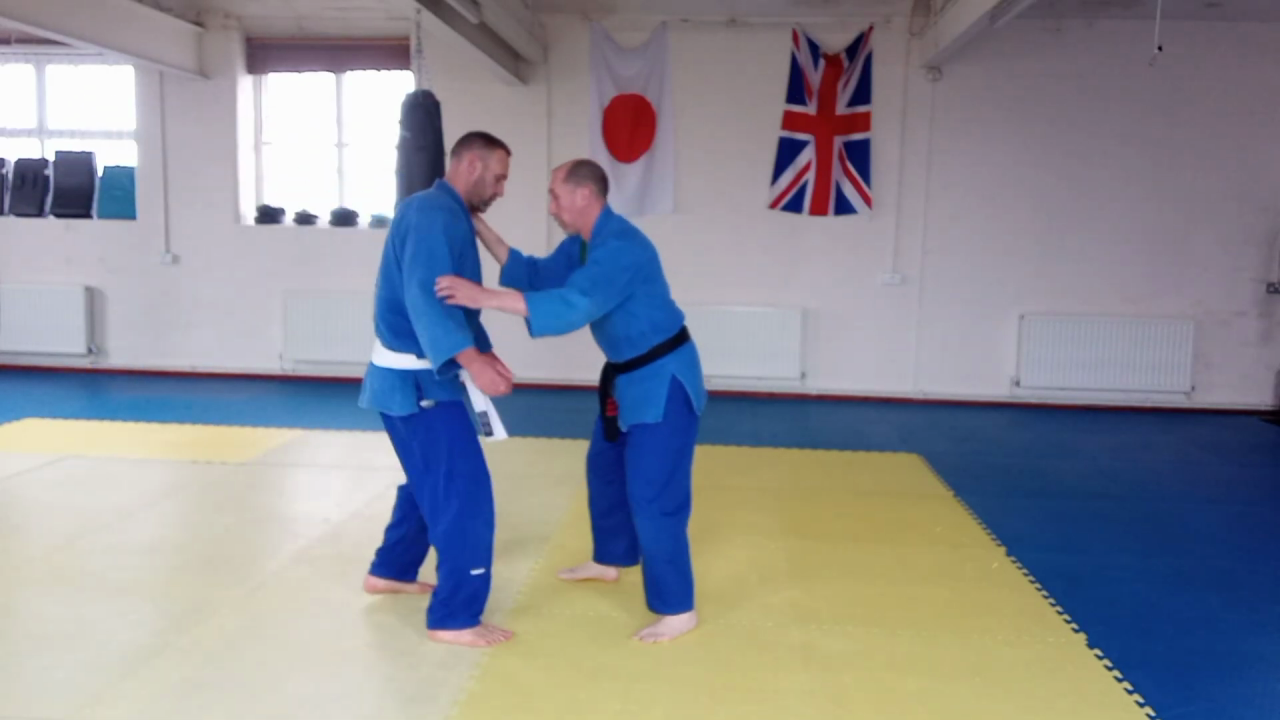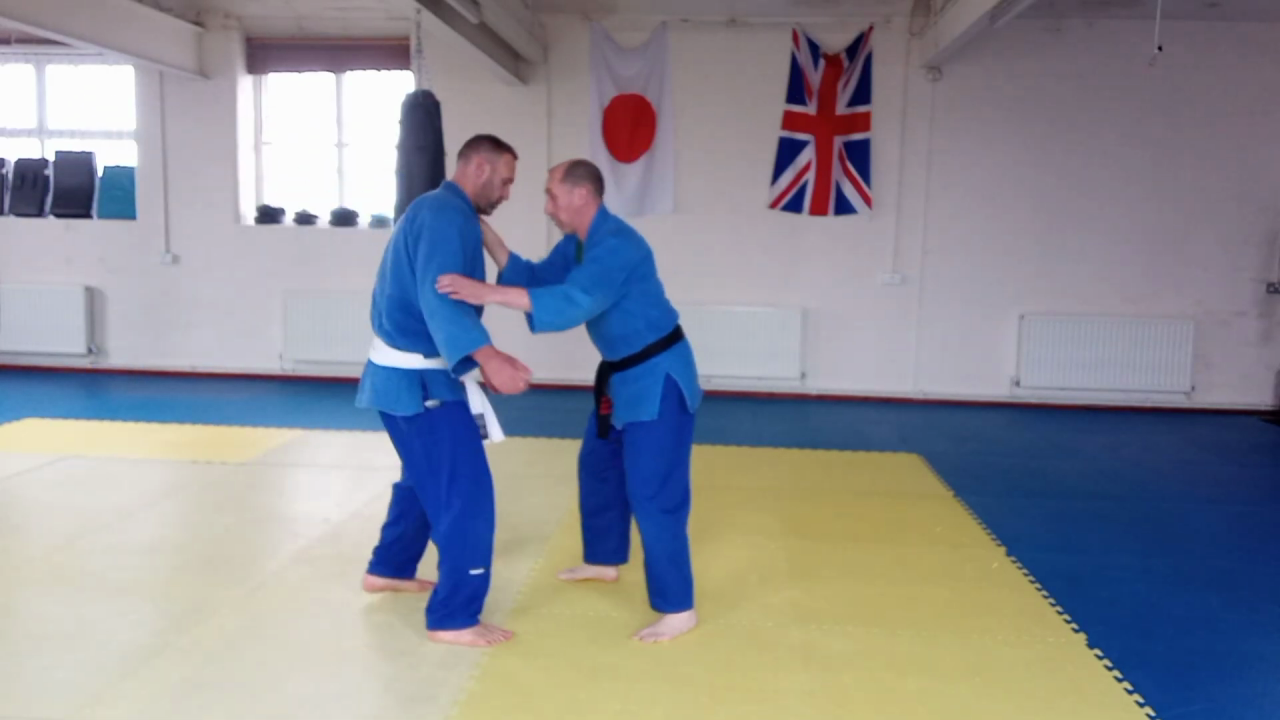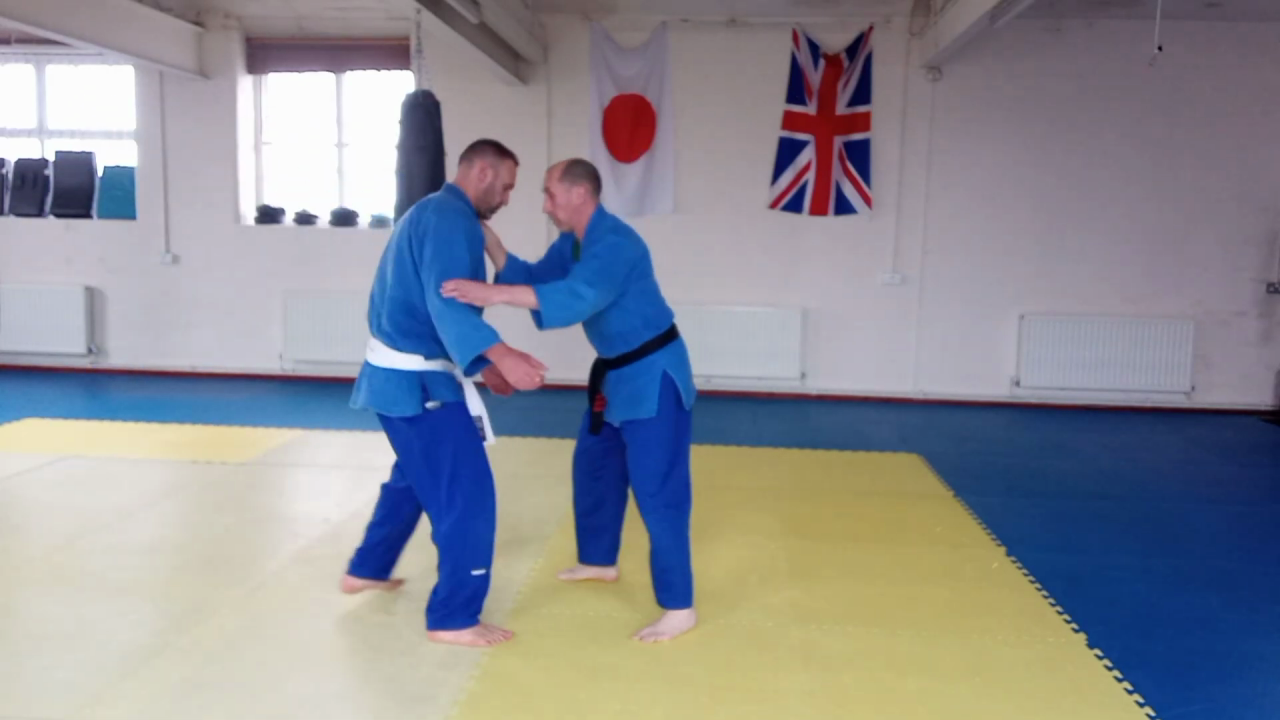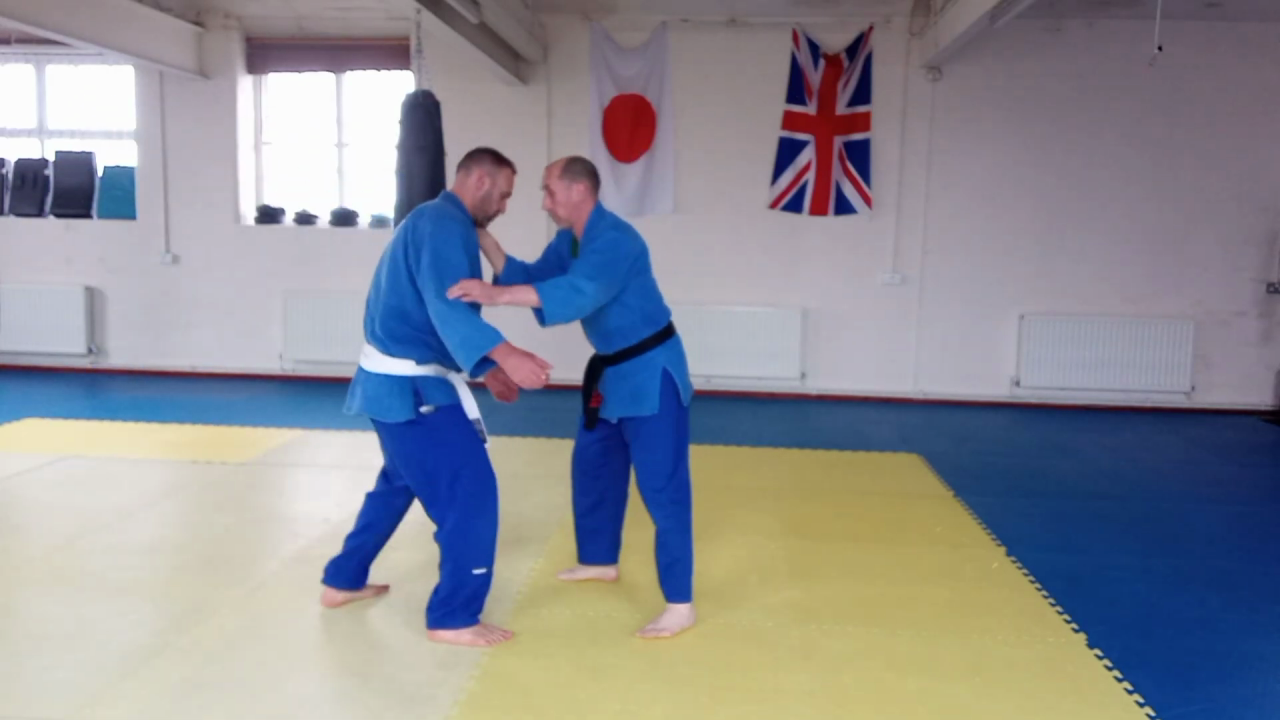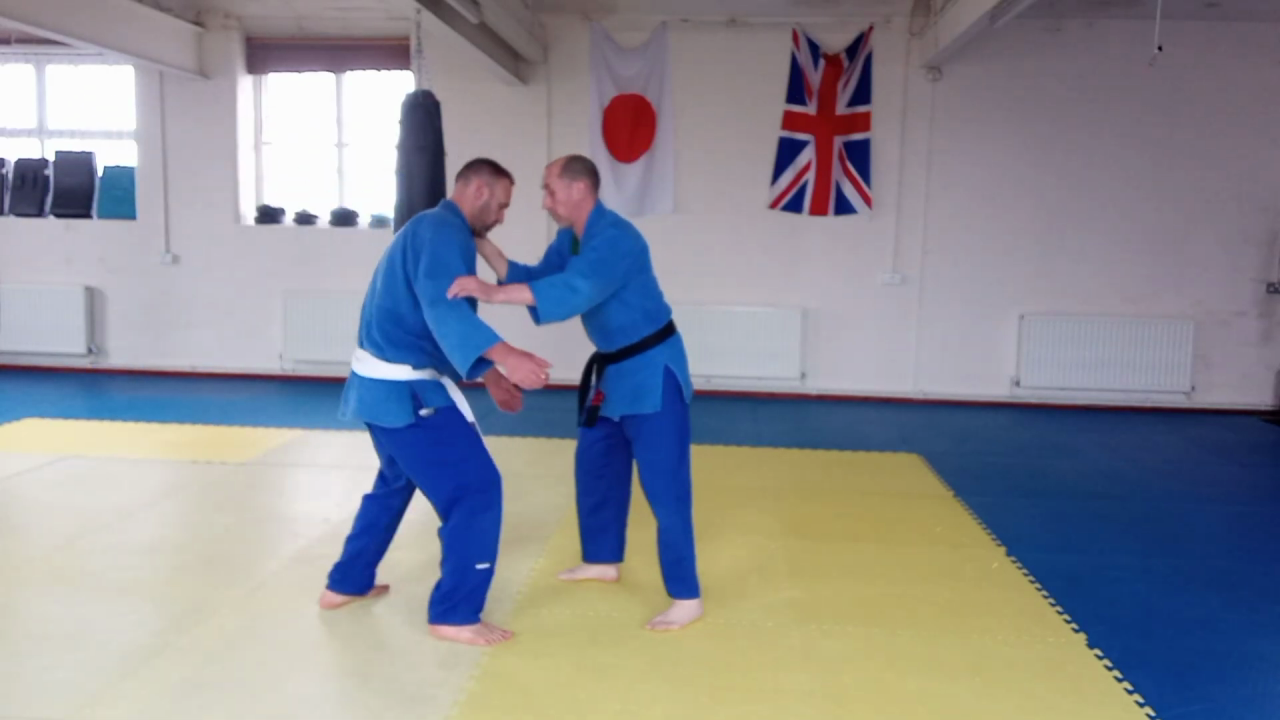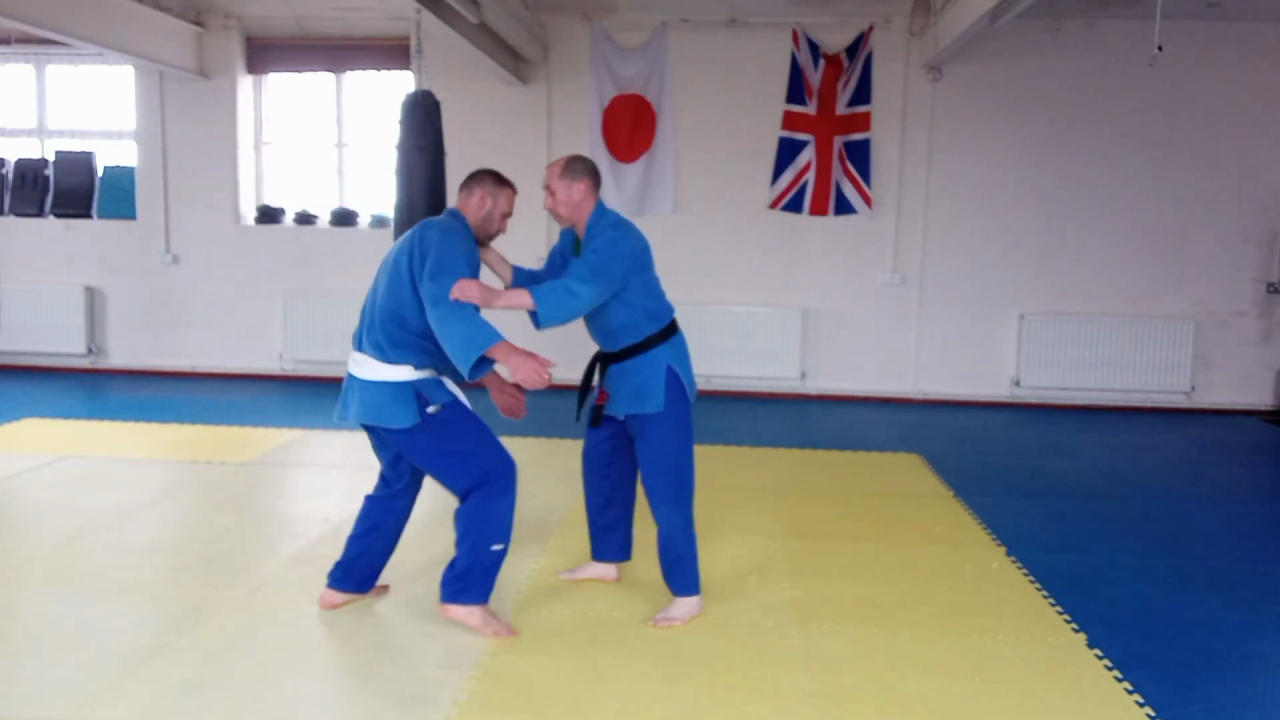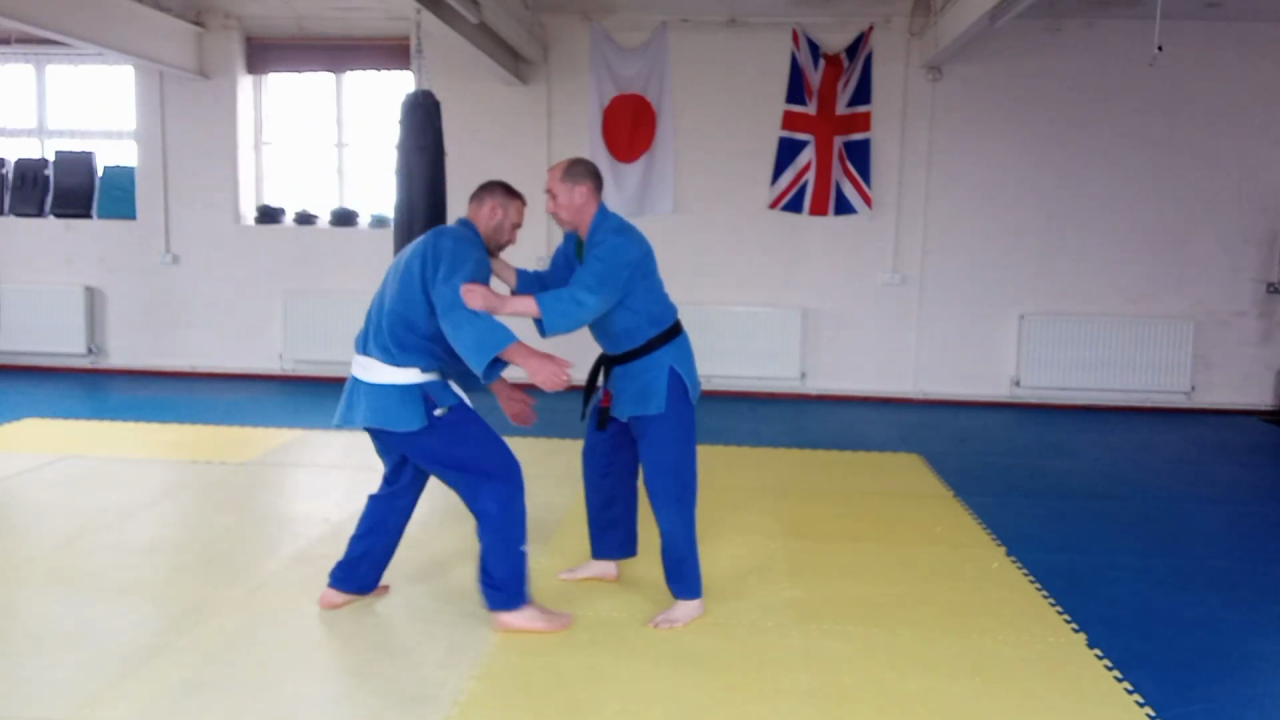
dt=0.1s
person 1, frame 1
left shoulder: (448, 217)
right shoulder: (431, 213)
right elbow: (427, 300)
left wrist: (484, 353)
right wrist: (472, 361)
left hip: (409, 373)
right hip: (416, 378)
left knee: (430, 478)
right knee: (464, 491)
left ankle: (391, 570)
right ankle: (454, 618)
person 1, frame 2
left shoulder: (436, 213)
right shoulder: (444, 214)
right elbow: (440, 300)
left wrist: (481, 358)
right wrist: (490, 358)
left hip: (399, 371)
right hip: (418, 378)
left knee: (424, 476)
right knee: (465, 492)
left ankle: (389, 567)
right ankle: (453, 618)
person 1, frame 3
left shoulder: (434, 215)
right shoulder: (448, 217)
right elbow: (448, 302)
left wrist: (485, 360)
right wrist: (500, 356)
left hip: (394, 372)
right hip: (417, 379)
left knee: (416, 476)
right knee: (466, 493)
left ankle: (367, 567)
right ankle: (453, 618)
person 1, frame 4
left shoulder: (432, 223)
right shoulder: (444, 224)
right elbow: (449, 308)
left wrist: (486, 367)
right wrist: (507, 356)
left hip: (386, 377)
right hip: (409, 384)
left knee: (401, 479)
right knee: (470, 494)
left ankle: (343, 580)
right ankle: (453, 618)
person 1, frame 5
left shoulder: (429, 230)
right shoulder: (443, 231)
right elbow: (445, 310)
left wrist: (487, 374)
right wrist: (505, 356)
left hip: (380, 381)
right hip: (405, 389)
left knee: (397, 481)
right knee: (477, 489)
left ankle: (347, 583)
right ankle: (455, 614)
person 1, frame 6
left shoulder: (429, 238)
right shoulder: (447, 238)
right elbow: (448, 313)
left wrist: (491, 380)
right wrist: (511, 357)
left hip: (371, 384)
right hip: (402, 389)
left knee: (399, 480)
right knee: (492, 474)
left ankle: (347, 583)
right ankle: (463, 596)
person 1, frame 7
left shoulder: (438, 244)
right shoulder: (459, 245)
right elbow: (461, 316)
left wrist: (499, 388)
right wrist: (527, 358)
left hip: (375, 387)
right hip: (408, 393)
left knee: (402, 481)
right knee: (498, 479)
left ankle: (349, 583)
right ankle: (509, 603)
person 2, frame 1
left shoulder: (621, 247)
right shoulder: (583, 244)
left elbow: (574, 305)
right elbow: (537, 276)
left wrist: (486, 298)
right wrist: (481, 231)
left hip: (663, 379)
right hip: (632, 376)
left knee: (652, 493)
right knee: (606, 470)
left ankle: (677, 609)
right ankle: (610, 559)
person 2, frame 2
left shoulder: (617, 245)
right shoulder: (576, 244)
left elbow: (571, 303)
right elbow: (534, 278)
left wrist: (487, 293)
right wrist: (486, 235)
left hip: (659, 376)
right hip: (623, 374)
left knee: (654, 492)
right knee: (599, 467)
left ankle: (678, 608)
right ankle: (604, 560)
person 2, frame 3
left shoulder: (616, 242)
right shoulder: (572, 243)
left elbow: (578, 297)
right elbow: (532, 278)
left wrist: (492, 294)
right wrist: (485, 237)
left hip: (655, 374)
right hip: (618, 372)
left knee: (656, 487)
right knee: (594, 466)
left ankle: (679, 607)
right ankle: (599, 561)
person 2, frame 4
left shoulder: (616, 239)
right shoulder: (568, 241)
left elbow: (580, 293)
right elbow: (530, 277)
left wrist: (496, 295)
right wrist: (481, 238)
left hip: (651, 371)
right hip: (614, 369)
left knee: (661, 486)
right knee: (593, 466)
left ankle: (680, 602)
right ankle: (599, 560)
person 2, frame 5
left shoulder: (615, 237)
right shoulder: (569, 239)
left elbow: (573, 290)
right elbow: (534, 279)
left wrist: (493, 292)
right wrist: (483, 247)
left hip: (652, 369)
right hip: (615, 368)
left knee: (663, 482)
right knee: (596, 465)
left ankle: (686, 597)
right ankle: (603, 559)
person 2, frame 6
left shoulder: (616, 238)
right shoulder: (573, 239)
left elbow: (574, 294)
right elbow: (541, 282)
left wrist: (494, 299)
right wrist: (486, 255)
left hip: (656, 368)
right hip: (619, 367)
left knee: (665, 481)
right knee: (603, 464)
left ankle: (687, 594)
right ankle: (608, 560)
person 2, frame 7
left shoulder: (619, 243)
right shoulder: (577, 242)
left elbow: (580, 302)
right elbow: (545, 286)
left wrist: (501, 305)
right wrist: (492, 263)
left hip: (659, 369)
right hip: (623, 368)
left knee: (667, 482)
right knee: (603, 462)
left ankle: (689, 596)
right ankle: (608, 558)
